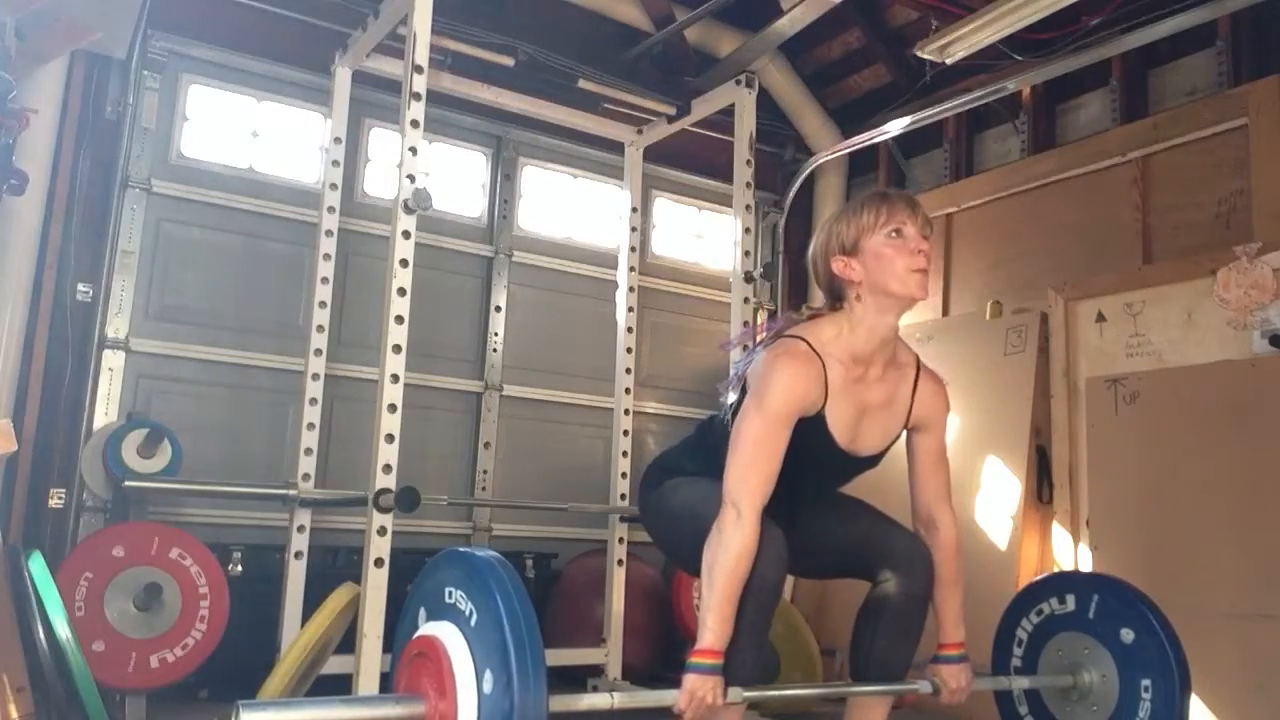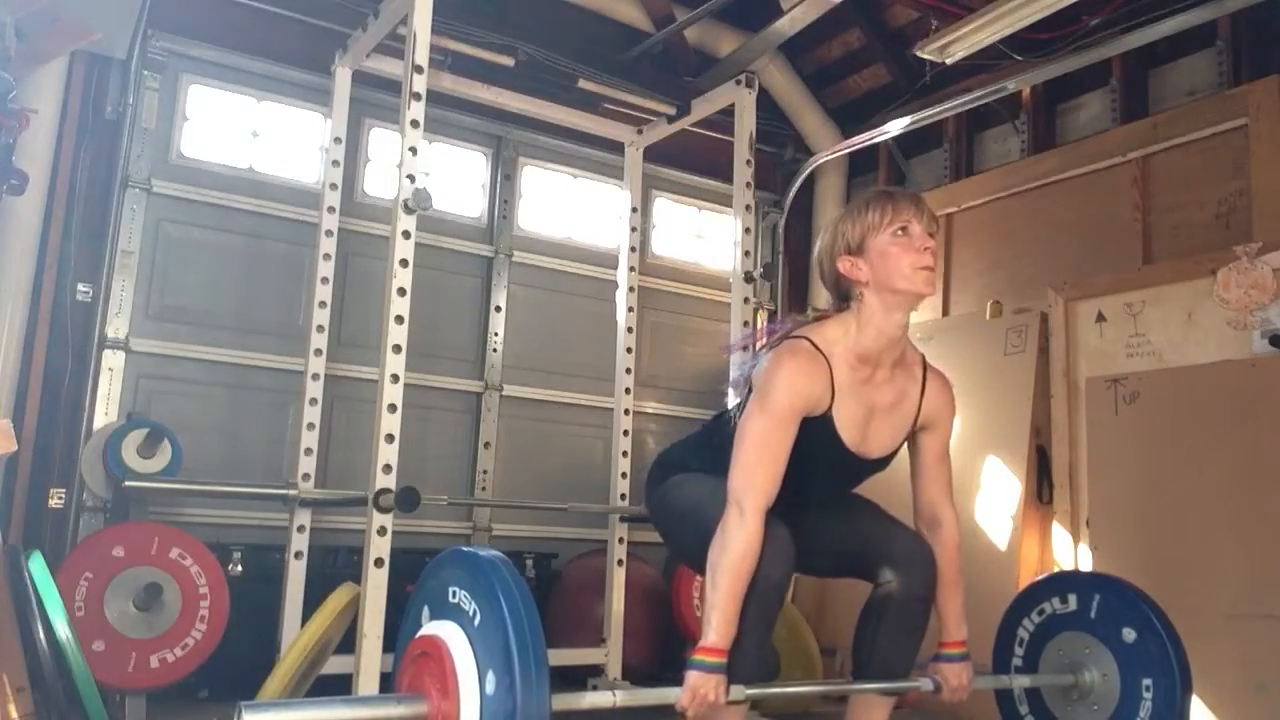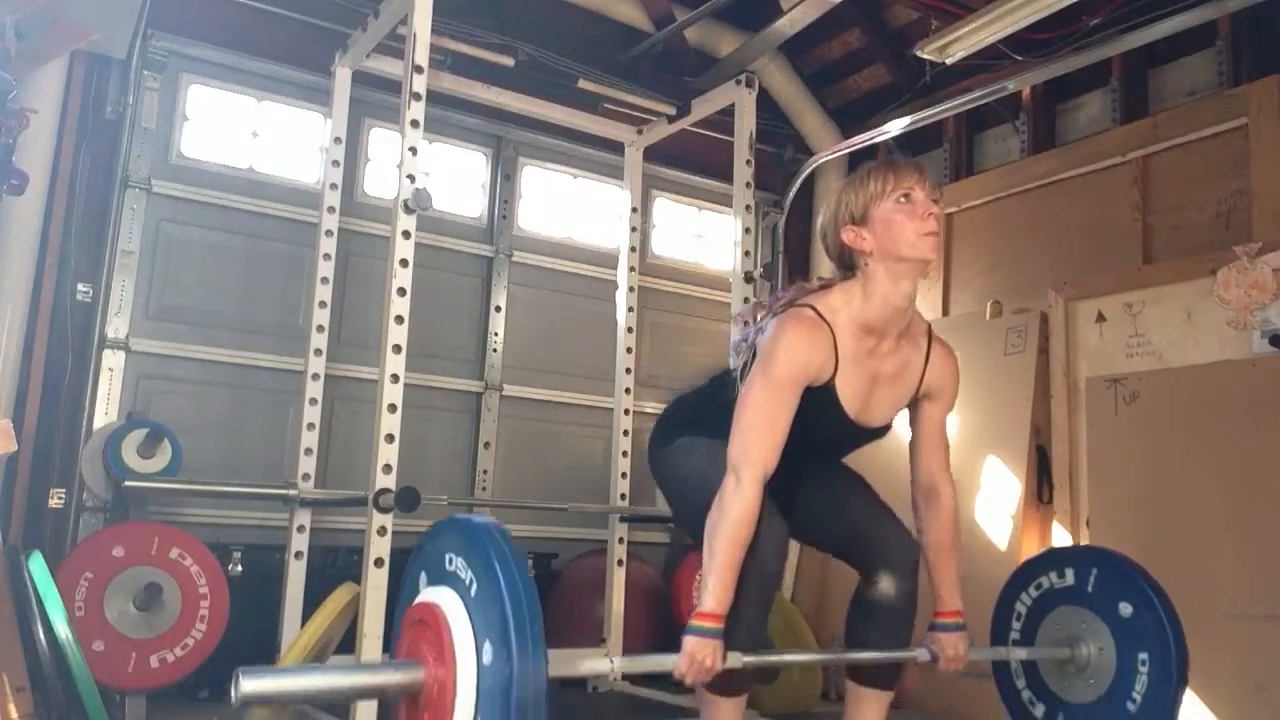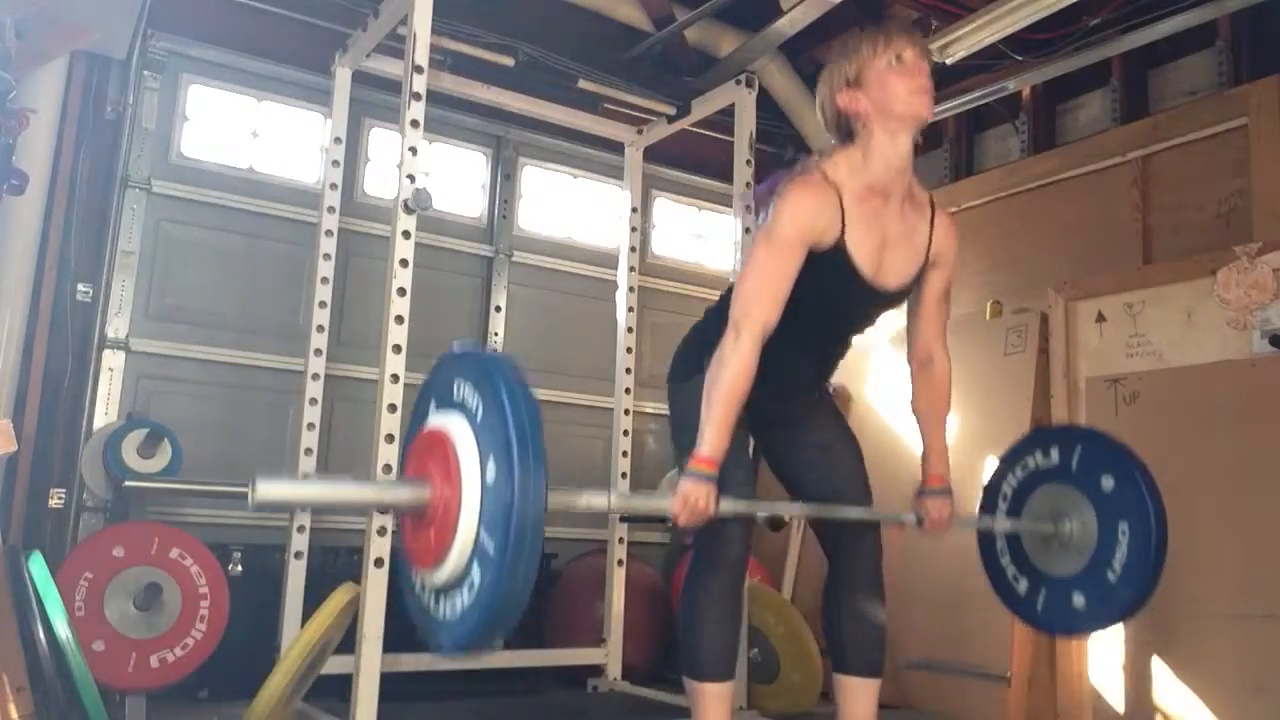
dt=0.4s
person 1, frame 1
left shoulder: (923, 390)
right shoulder: (795, 364)
left elbow: (937, 520)
right elbow: (739, 514)
left wrist: (952, 648)
right wrist: (707, 656)
left hip: (793, 504)
right hip: (689, 490)
left knee: (907, 559)
right knee: (760, 552)
person 1, frame 2
left shoulder: (931, 391)
right shoulder: (801, 365)
left elbow: (939, 519)
right elbow: (744, 513)
left wrist: (953, 647)
right wrist: (710, 655)
left hip: (804, 502)
right hip: (697, 484)
left knee: (909, 560)
right knee: (767, 551)
person 1, frame 3
left shoulder: (933, 360)
right shoulder: (805, 333)
left elbow: (935, 490)
right elbow: (744, 482)
left wrist: (948, 617)
right wrist: (707, 623)
left hip: (802, 461)
right hip: (700, 441)
left knee: (895, 554)
right knee: (759, 548)
person 1, frame 4
left shoulder: (932, 228)
right shoulder: (812, 196)
left elbow: (929, 357)
right elbow: (746, 330)
left wrist: (935, 476)
right wrist: (703, 465)
left hip: (802, 389)
right hip: (719, 377)
left knee: (859, 544)
right knee: (726, 541)
